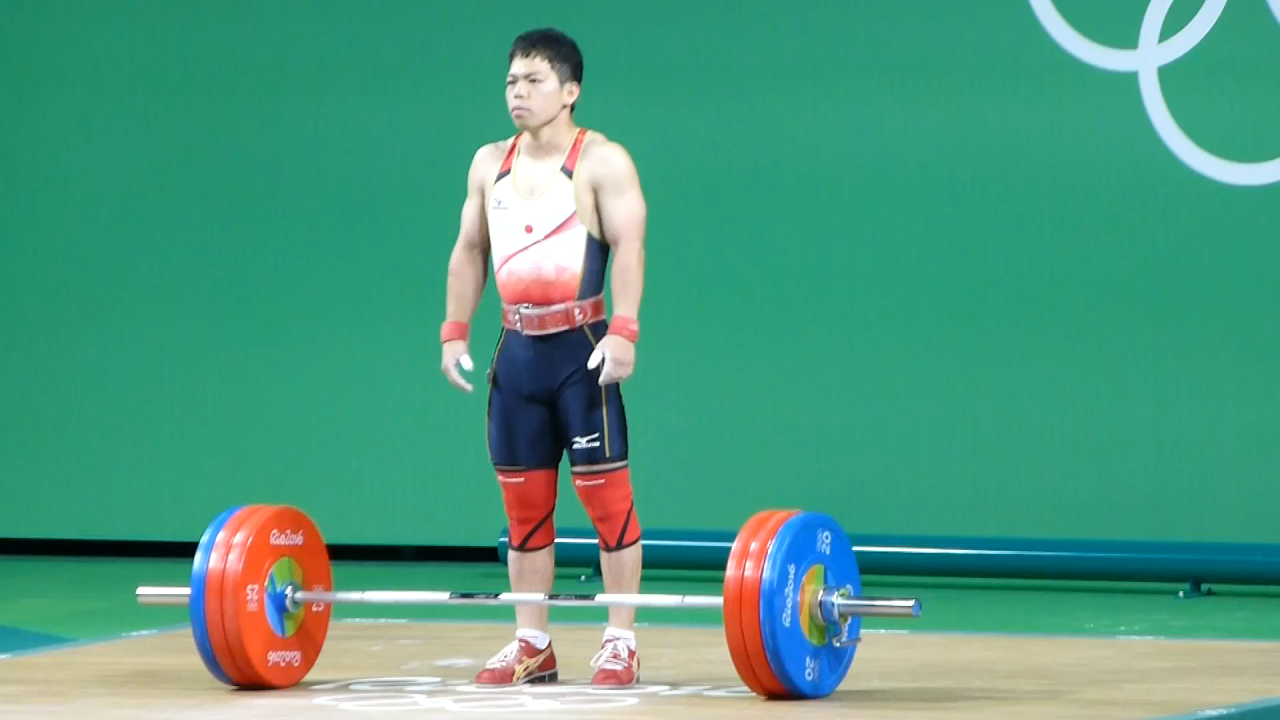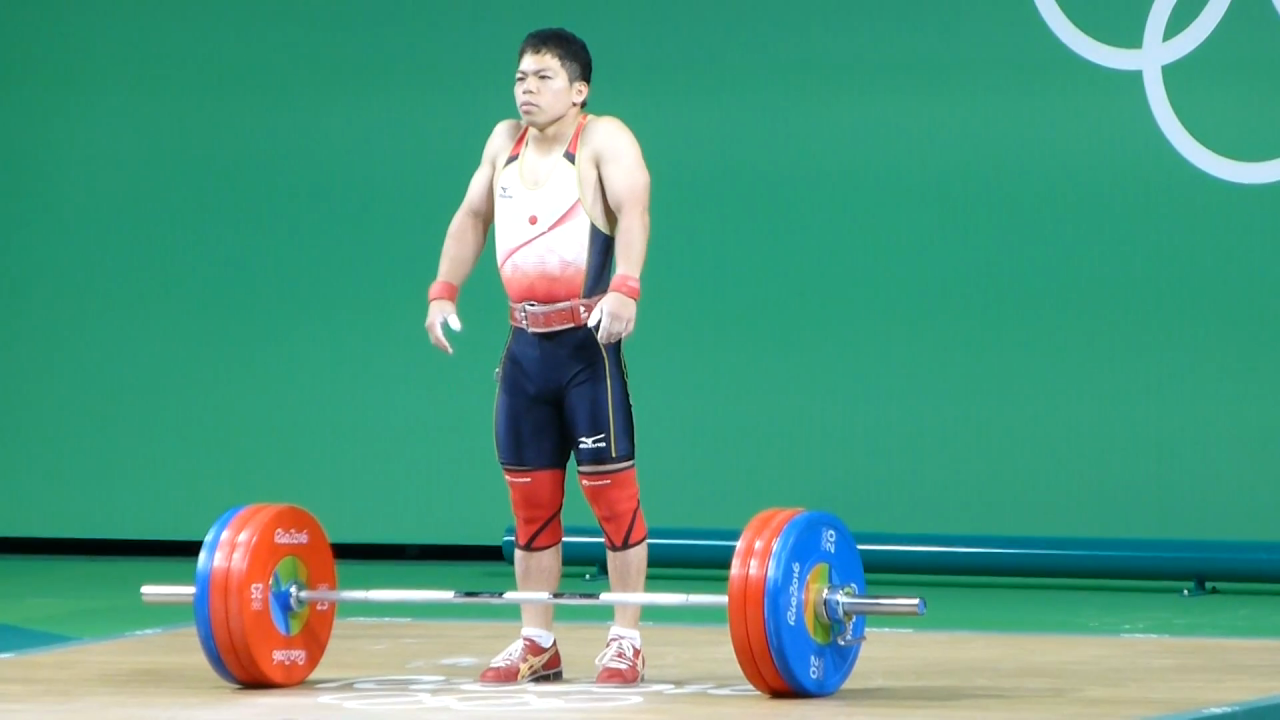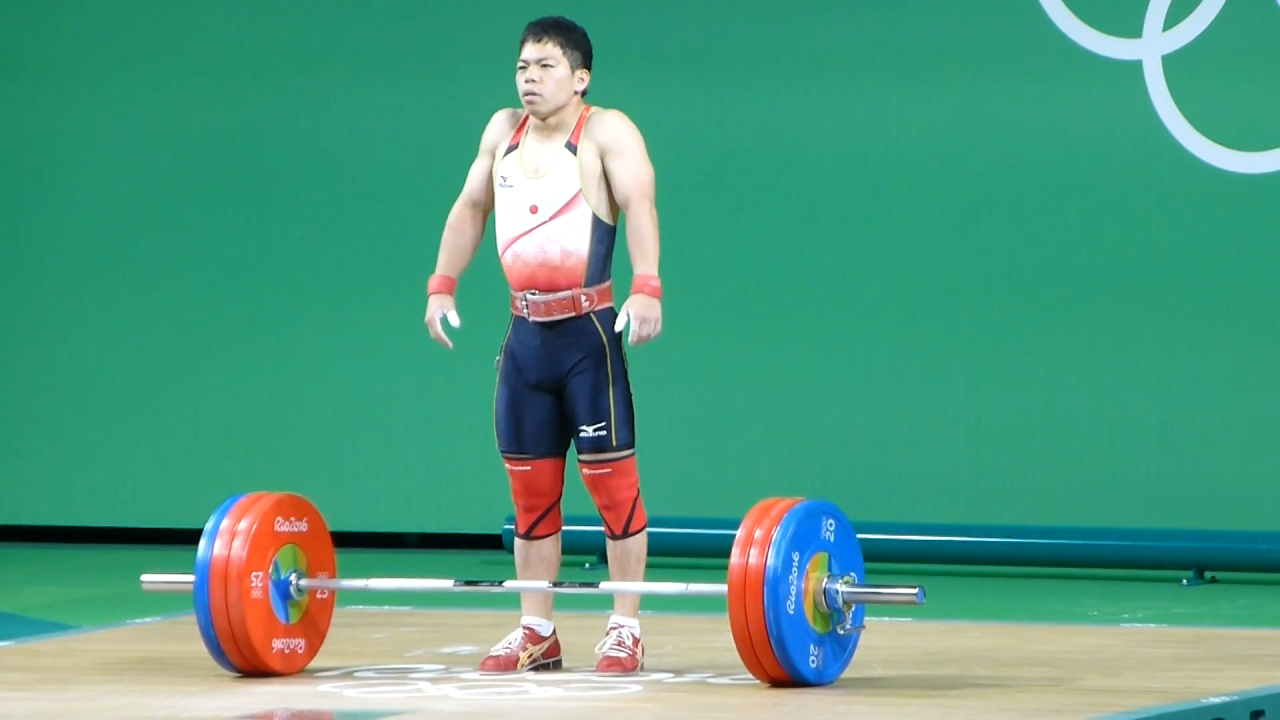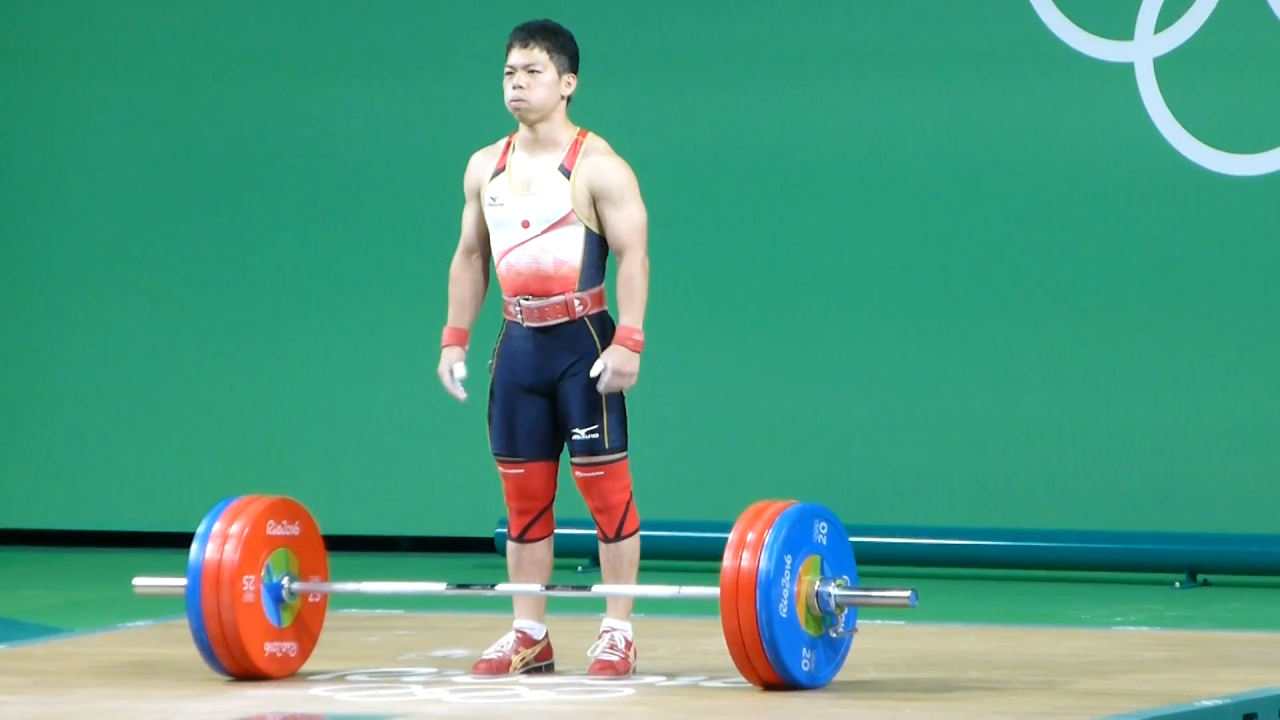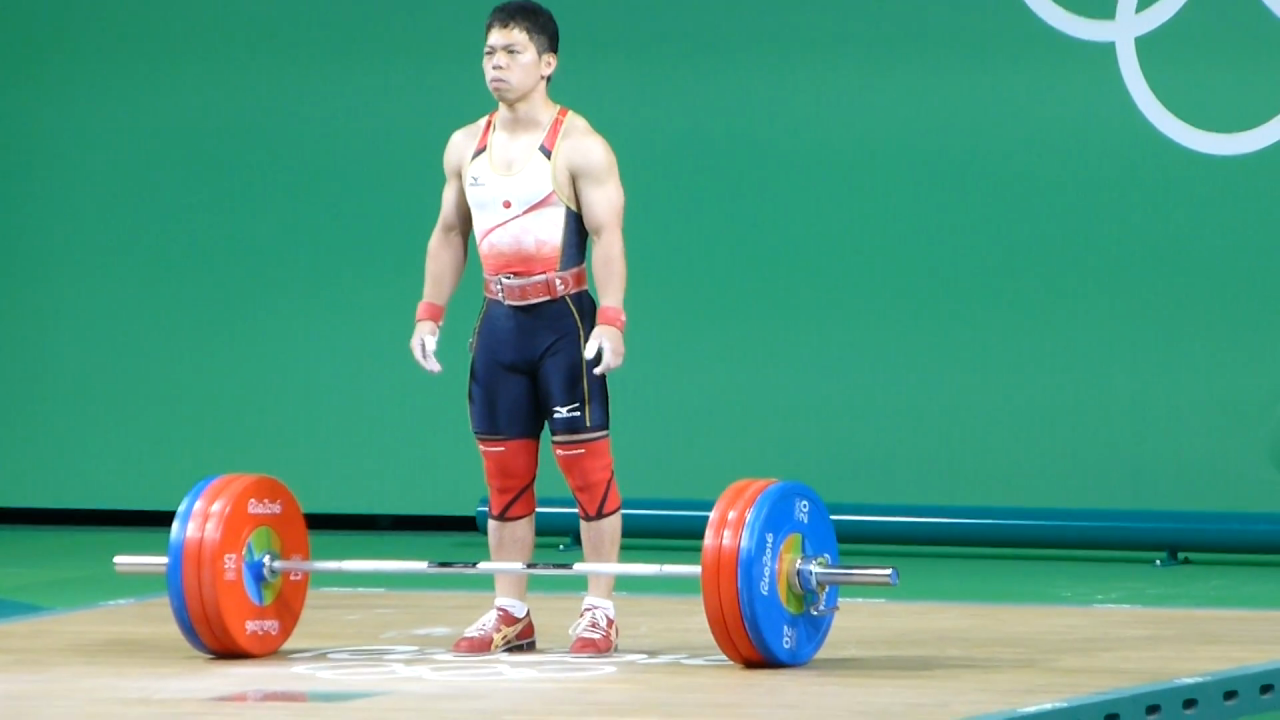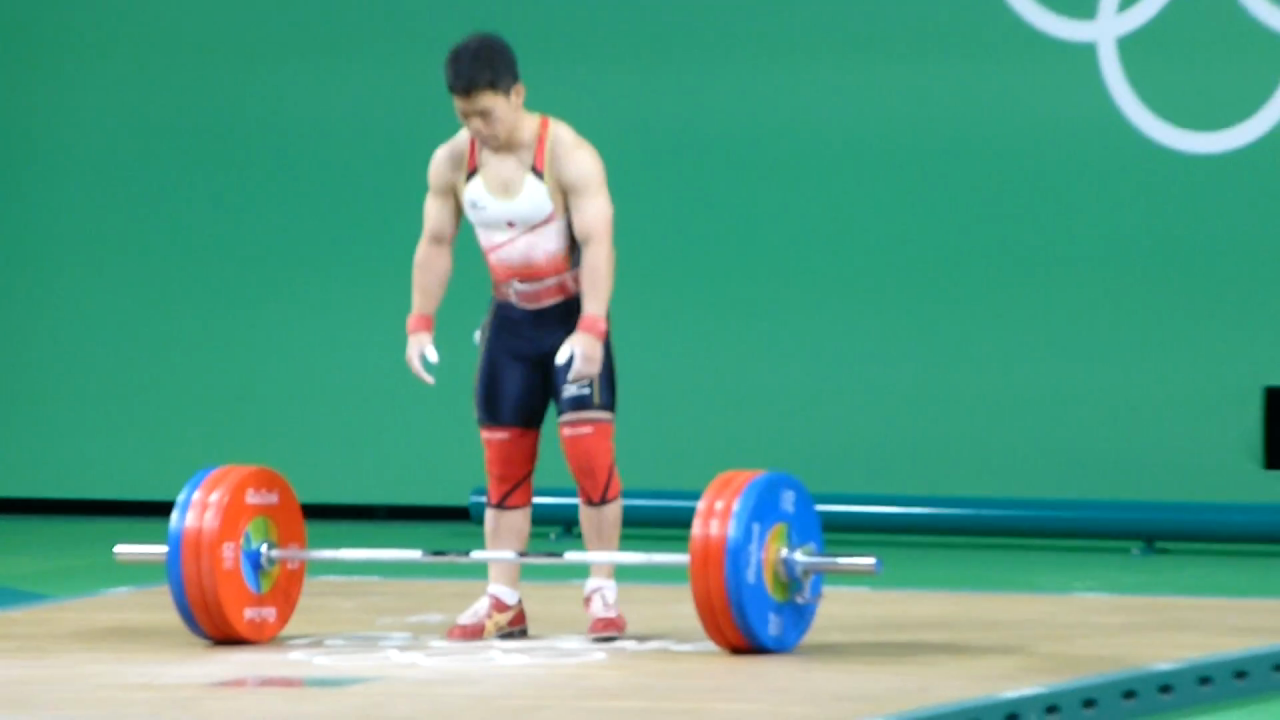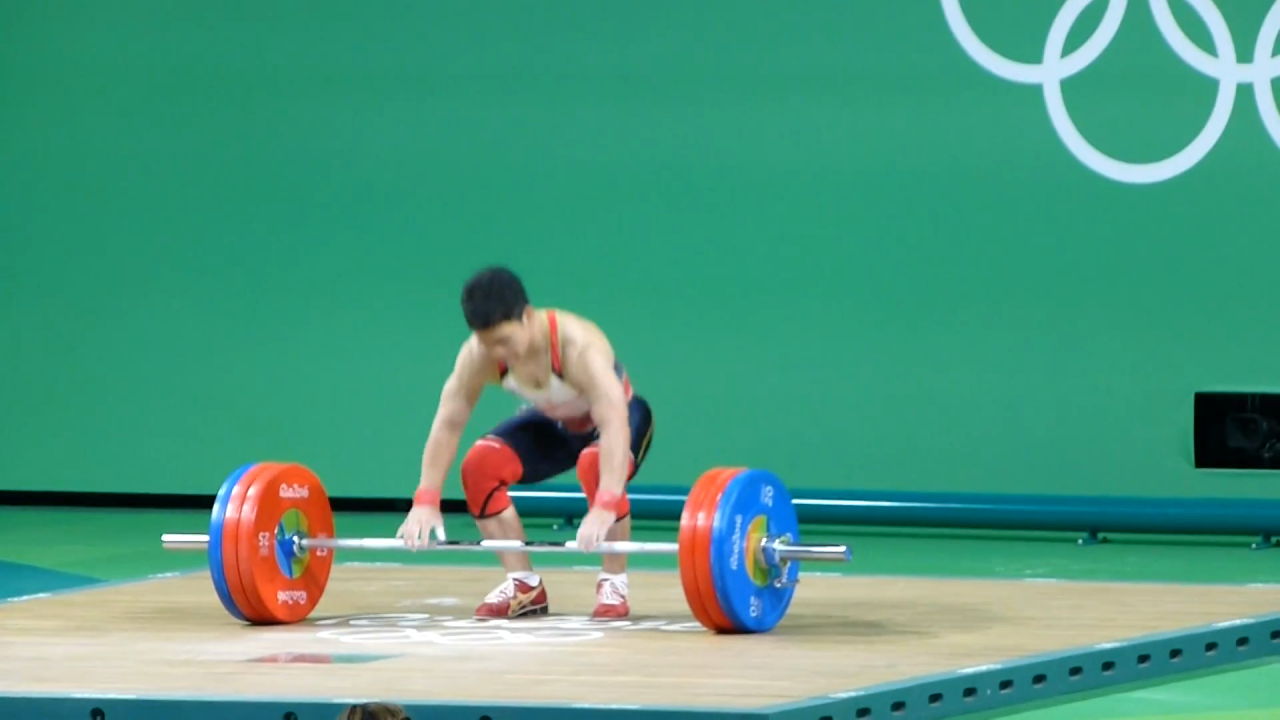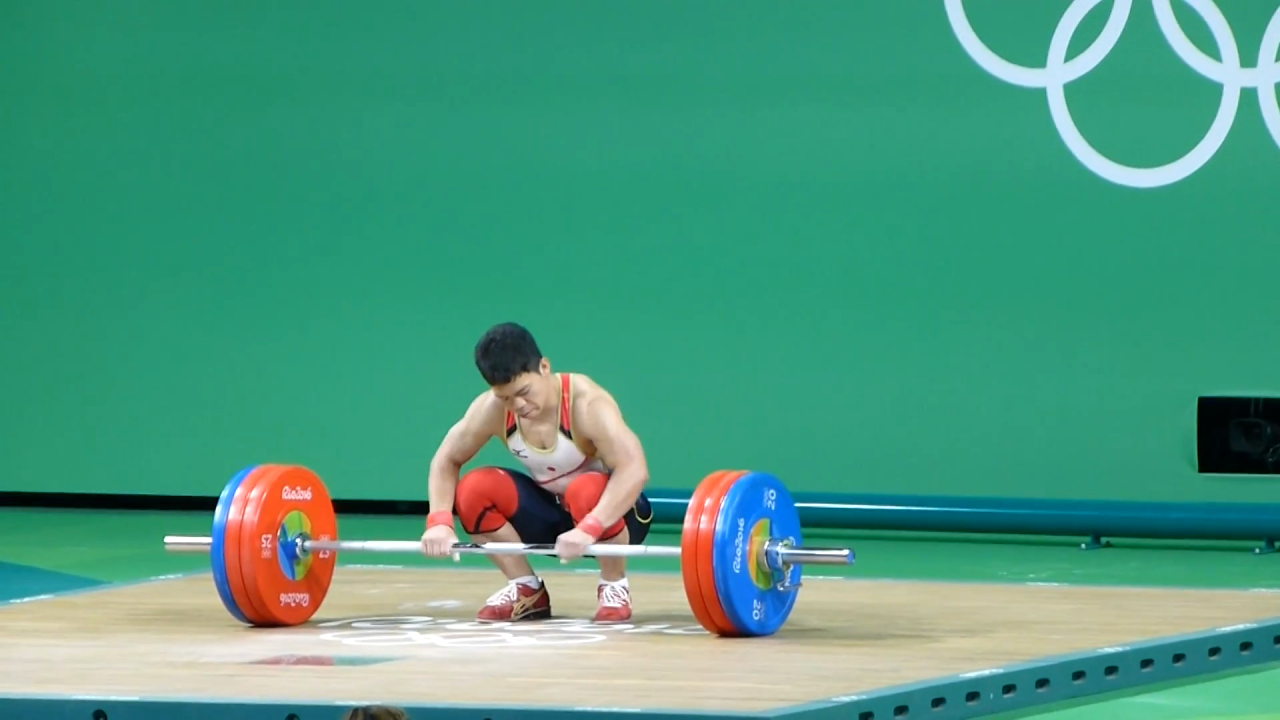
dt=0.4s
person 1, frame 1
left shoulder: (601, 158)
right shoulder: (489, 162)
left elbow: (628, 246)
right elbow: (469, 249)
left wrist: (623, 331)
right wrist: (455, 331)
left hip: (580, 348)
right hip: (516, 349)
left knee: (604, 493)
right knee: (523, 501)
left ankle: (620, 642)
right ankle: (531, 642)
person 1, frame 2
left shoulder: (604, 139)
right shoulder: (505, 141)
left elbow: (634, 211)
right elbow: (471, 216)
left wrist: (626, 288)
right wrist: (443, 291)
left hip: (586, 345)
right hip: (524, 346)
left knee: (612, 492)
right knee: (530, 501)
left ankle: (625, 640)
right ankle: (536, 641)
person 1, frame 3
left shoulder: (607, 134)
right shoulder: (501, 133)
left elbow: (641, 211)
right elbow: (468, 212)
left wrist: (647, 290)
right wrist: (441, 287)
left hip: (589, 334)
right hip: (524, 336)
left knee: (611, 482)
right knee: (530, 489)
left ankle: (625, 629)
right ankle: (536, 630)
person 1, frame 4
left shoulder: (598, 165)
right shoulder: (484, 166)
left elbow: (631, 256)
right elbow: (469, 257)
left wrist: (626, 341)
right wrist: (454, 339)
left hip: (581, 339)
right hip: (517, 343)
left knee: (604, 486)
right knee: (524, 493)
left ankle: (618, 631)
right ankle: (529, 633)
person 1, frame 5
left shoulder: (579, 144)
right shoulder: (464, 146)
left elbow: (607, 237)
right elbow: (449, 233)
left wrist: (611, 319)
right wrist: (429, 312)
left hip: (564, 320)
right hip: (498, 322)
left knee: (586, 467)
right knee: (505, 475)
left ankle: (599, 610)
right ankle: (510, 613)
person 1, frame 6
left shoulder: (566, 152)
right shoulder: (449, 160)
left elbow: (598, 243)
right elbow: (434, 243)
left wrist: (590, 327)
right wrist: (420, 323)
left hip: (575, 313)
right hip: (511, 320)
left knee: (588, 450)
right knee: (503, 458)
left ankle: (601, 594)
right ankle: (503, 601)
person 1, frame 7
left shoulder: (578, 344)
right shoulder: (477, 355)
left elbow: (614, 424)
right elbow: (447, 422)
left wrist: (605, 508)
right wrist: (425, 502)
left hip: (607, 426)
right hip: (554, 426)
left knee: (593, 465)
right knee: (479, 465)
left ankle: (613, 582)
right ankle: (524, 584)
person 1, frame 8
left shoulder: (587, 402)
right shoulder: (489, 408)
left elbow: (635, 470)
right elbow: (447, 460)
left wrist: (587, 528)
right wrist: (440, 522)
left hip: (603, 511)
right hip: (551, 512)
left knee: (587, 491)
right knee: (472, 489)
left ankle: (614, 586)
right ankle: (526, 587)
